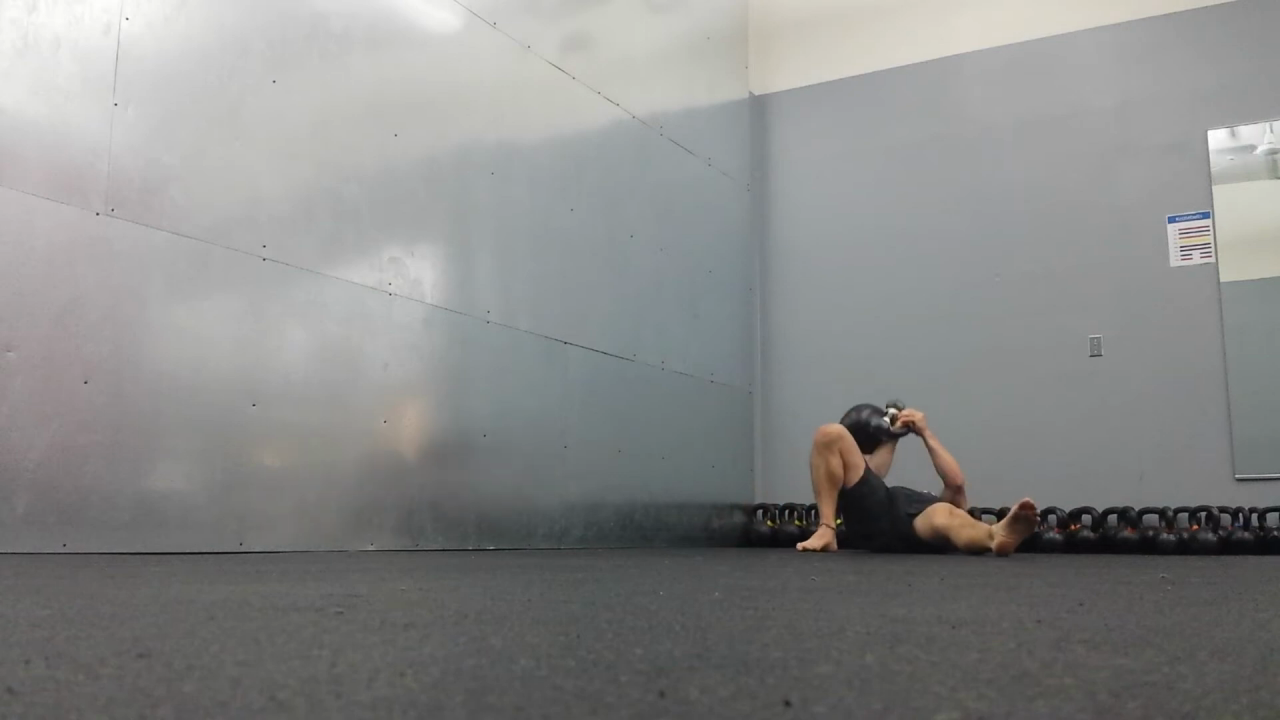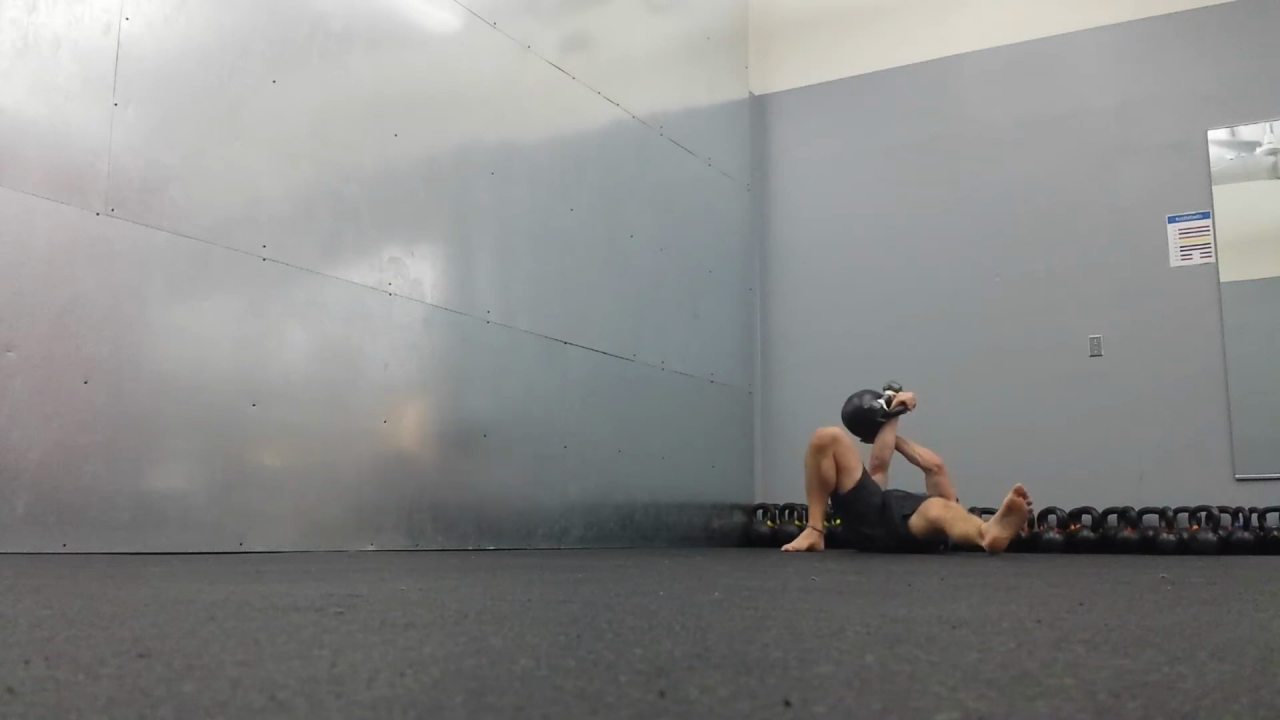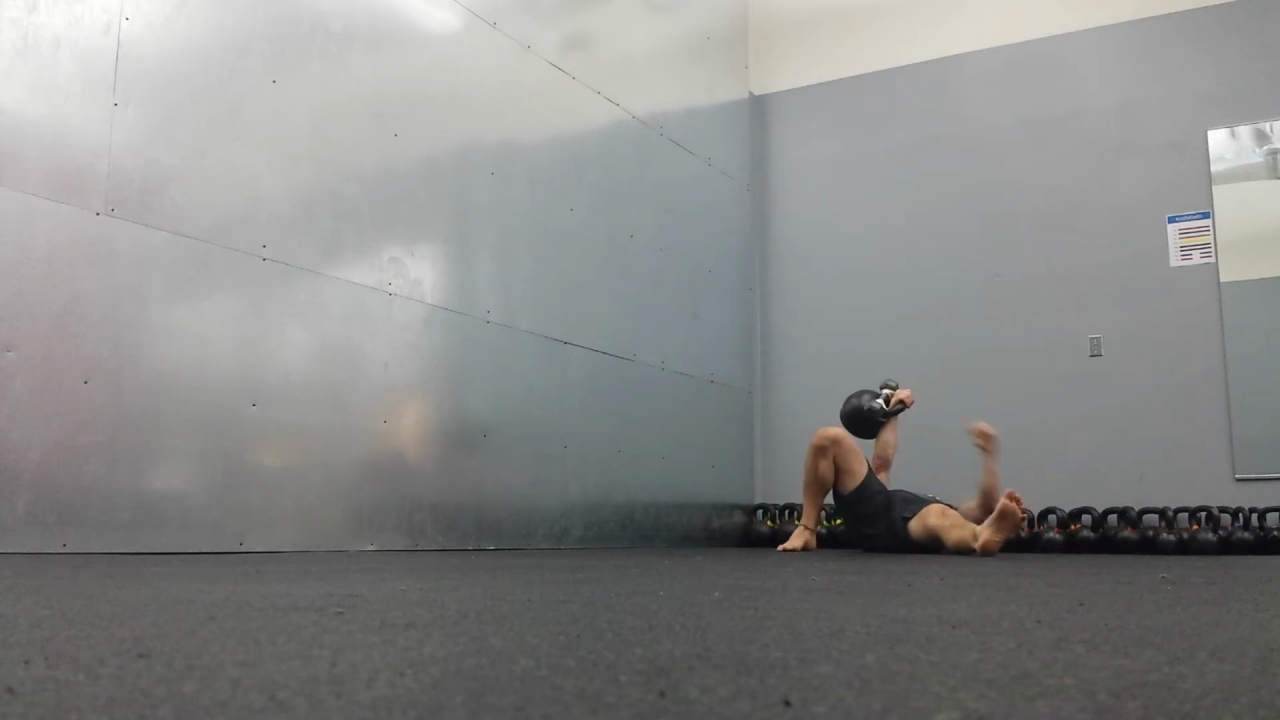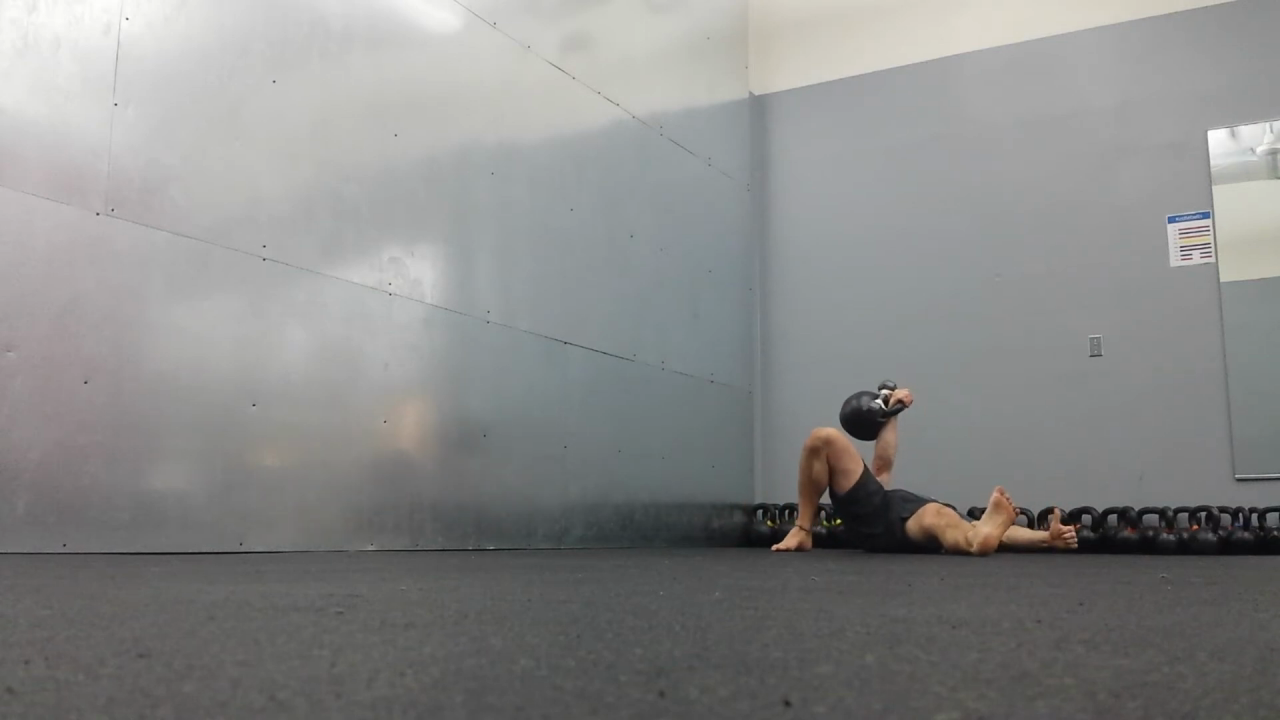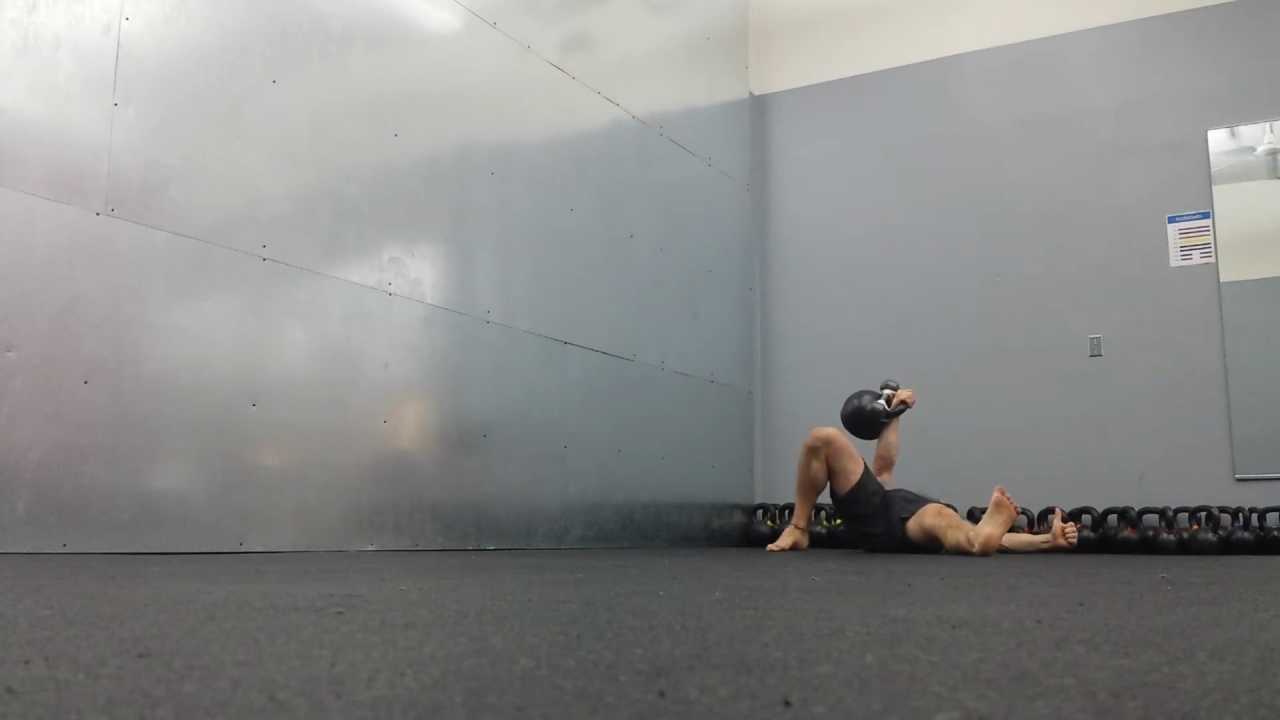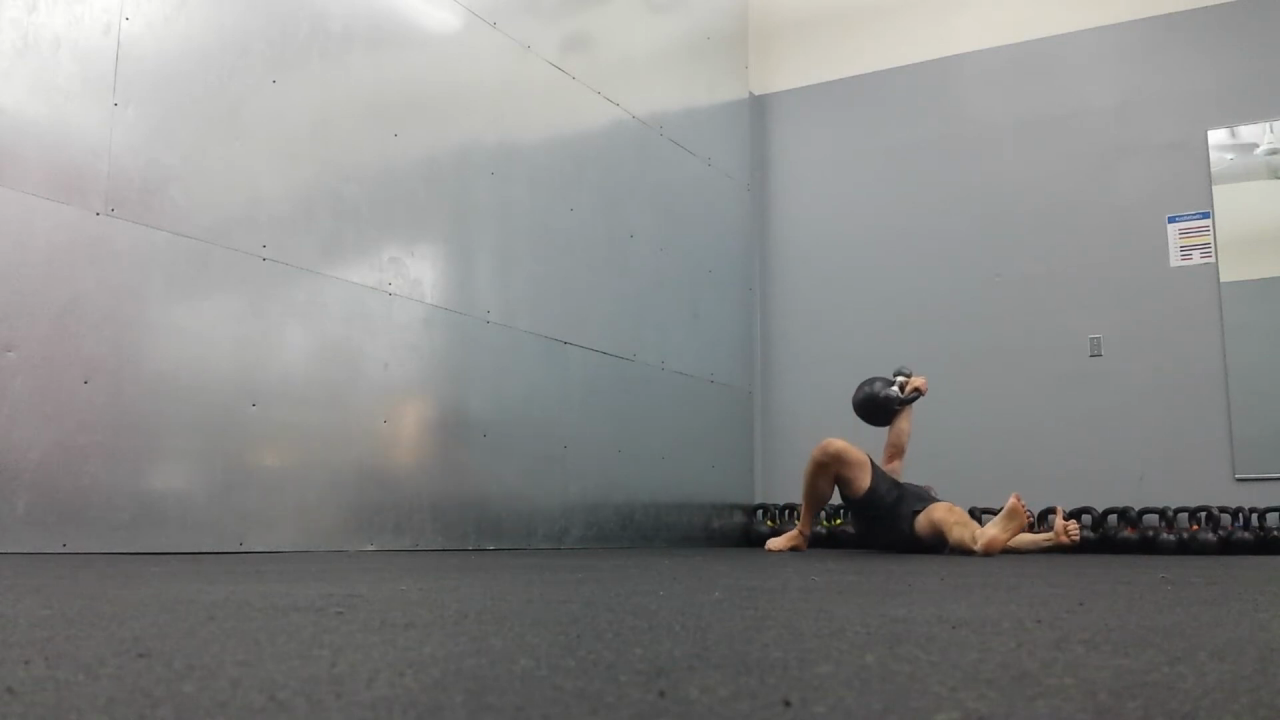
dt=0.7s
person 1, frame 1
left shoulder: (948, 510)
left elbow: (956, 483)
right elbow: (872, 480)
left wrist: (925, 434)
right wrist: (892, 434)
left hip: (916, 534)
right hip: (875, 518)
left knee: (944, 517)
right knee: (831, 434)
left ankle: (997, 536)
right ankle: (826, 531)
person 1, frame 2
left shoulder: (931, 510)
left elbow: (934, 467)
right elbow: (878, 466)
left wrist: (893, 438)
right wrist: (892, 417)
left hip: (909, 533)
right hip: (870, 522)
left knee: (940, 508)
right knee: (827, 438)
left ankle: (989, 533)
right ankle: (815, 532)
person 1, frame 3
left shoulder: (951, 516)
left elbow: (988, 500)
right elbow: (881, 465)
left wrist: (989, 452)
right wrist: (893, 413)
left hip: (910, 533)
right hip: (873, 517)
left knee: (938, 517)
right knee: (830, 438)
left ankle: (985, 537)
right ankle: (806, 531)
person 1, frame 4
left shoulder: (951, 520)
left elbow: (999, 534)
right elbow: (881, 466)
left wrist: (1049, 539)
right wrist: (891, 412)
left hip: (907, 531)
right hip: (873, 514)
right knee: (823, 439)
left ankle: (975, 540)
right ankle: (802, 531)
person 1, frame 5
left shoulder: (945, 521)
right shoulder: (900, 501)
left elbow: (999, 541)
right elbow: (883, 467)
left wrist: (1050, 540)
right wrist: (893, 413)
left hip: (907, 531)
right hip: (874, 511)
right knee: (824, 438)
left ankle: (978, 536)
right ankle: (797, 530)
person 1, frame 6
left shoulder: (952, 518)
right shoulder: (902, 495)
left elbow: (1006, 540)
right elbow: (894, 455)
left wrist: (1053, 538)
right wrist: (906, 401)
left hip: (916, 530)
right hip: (884, 507)
right knee: (832, 451)
right ankle: (801, 534)
